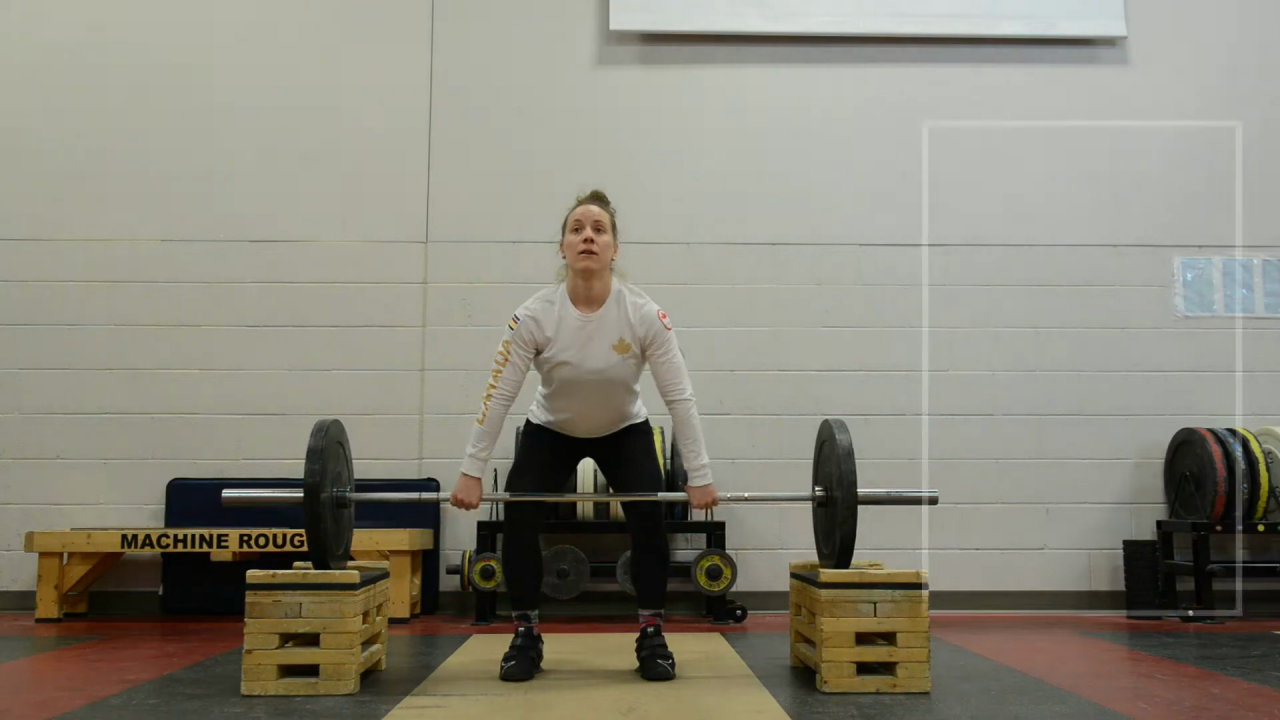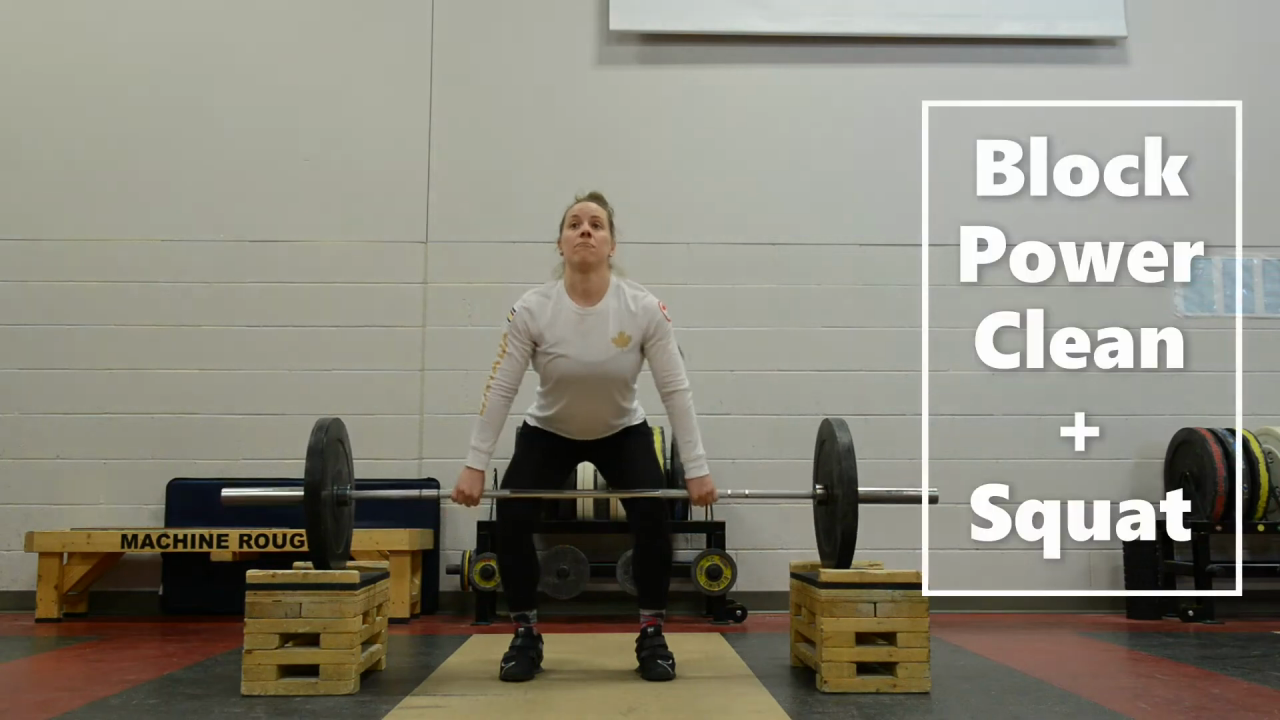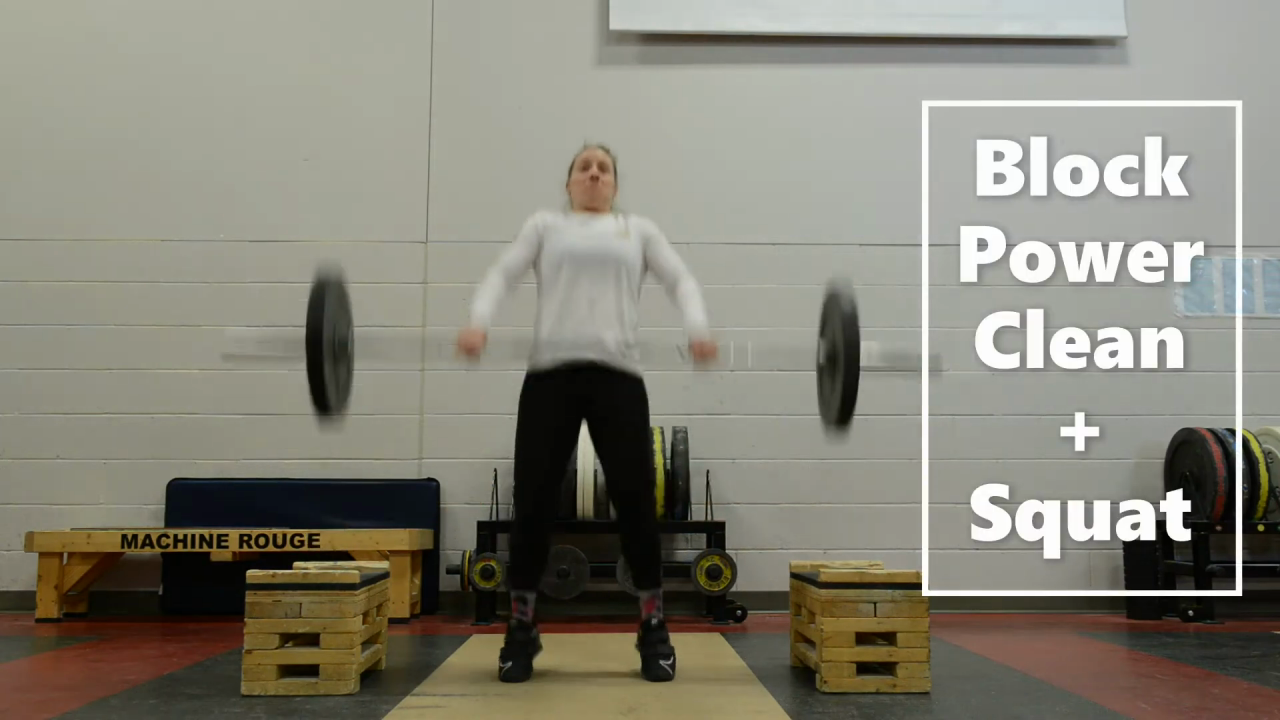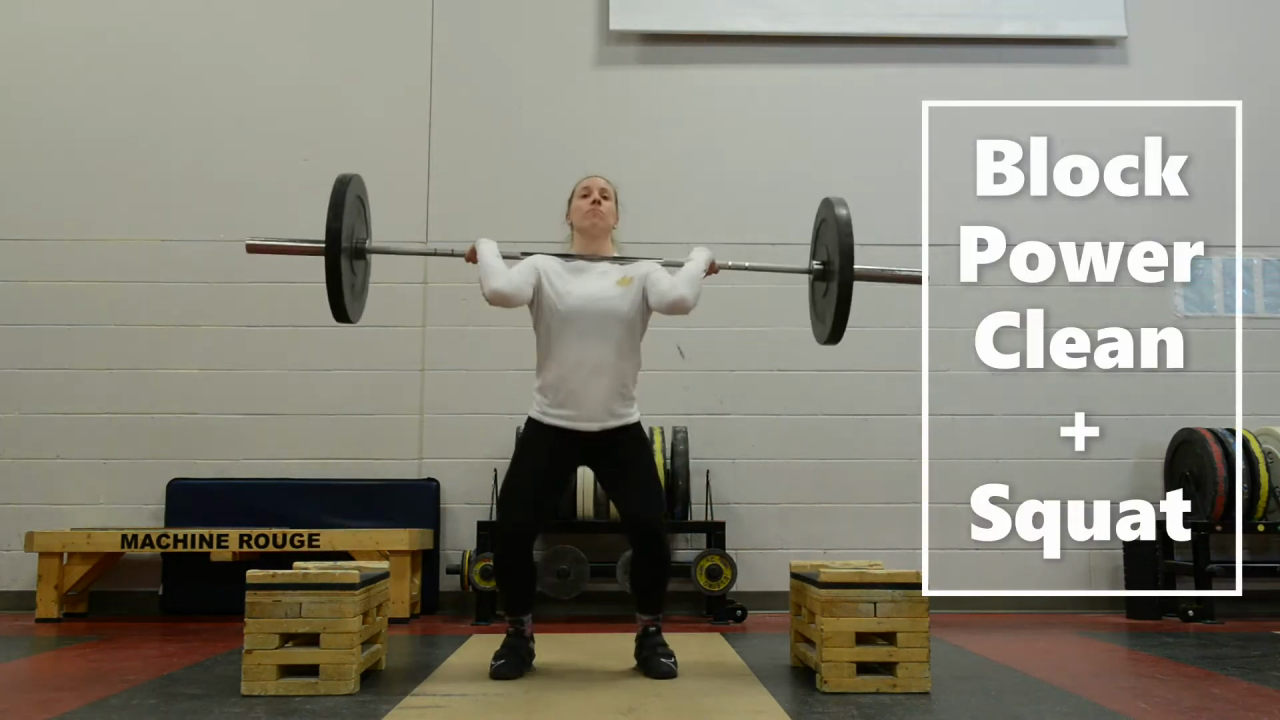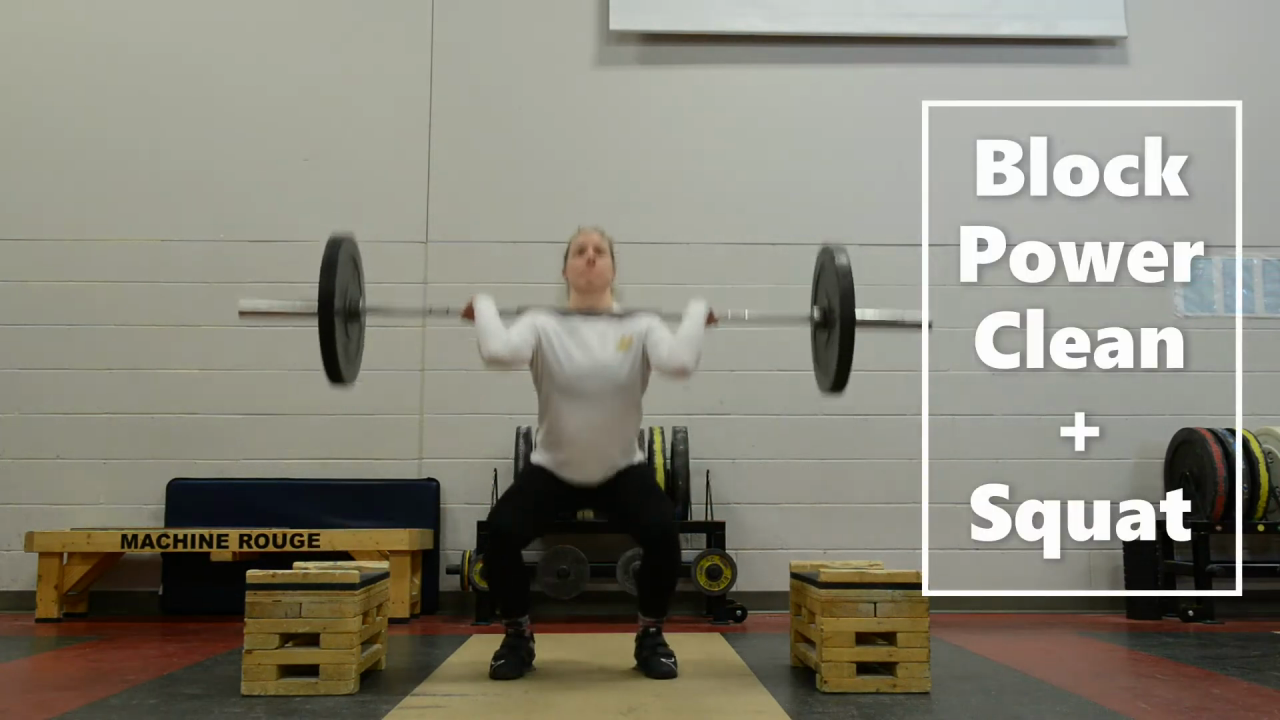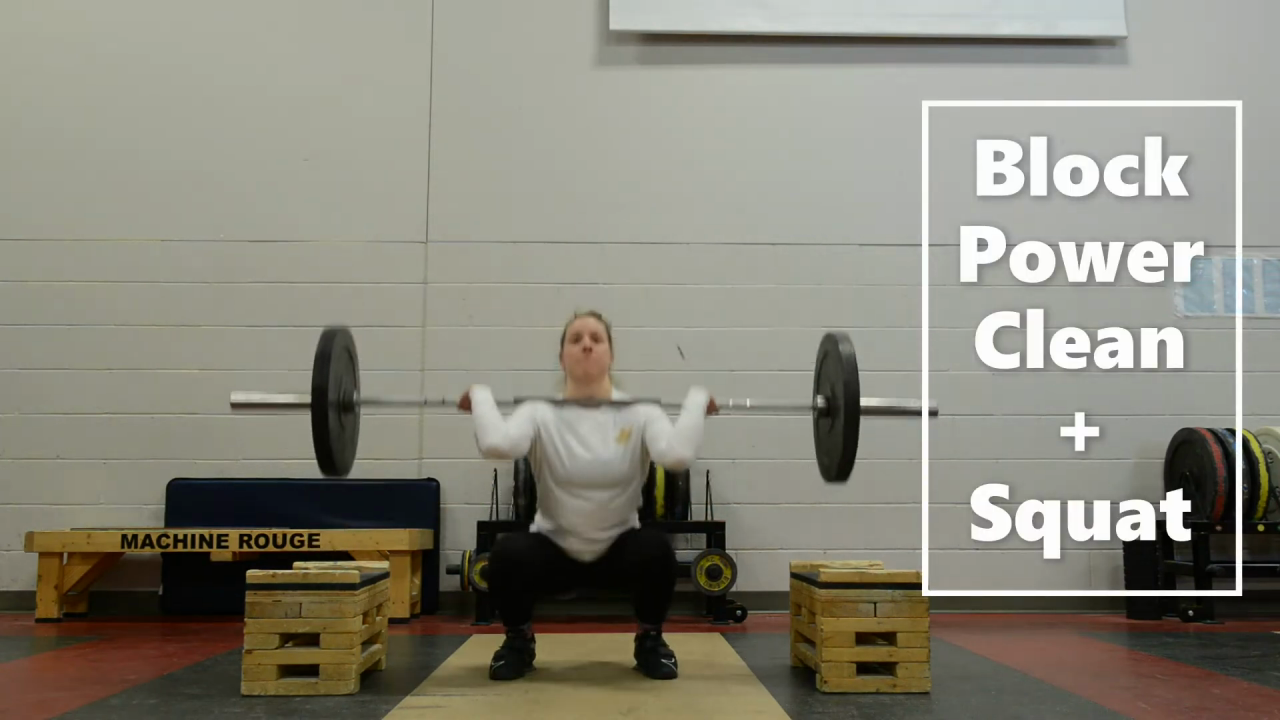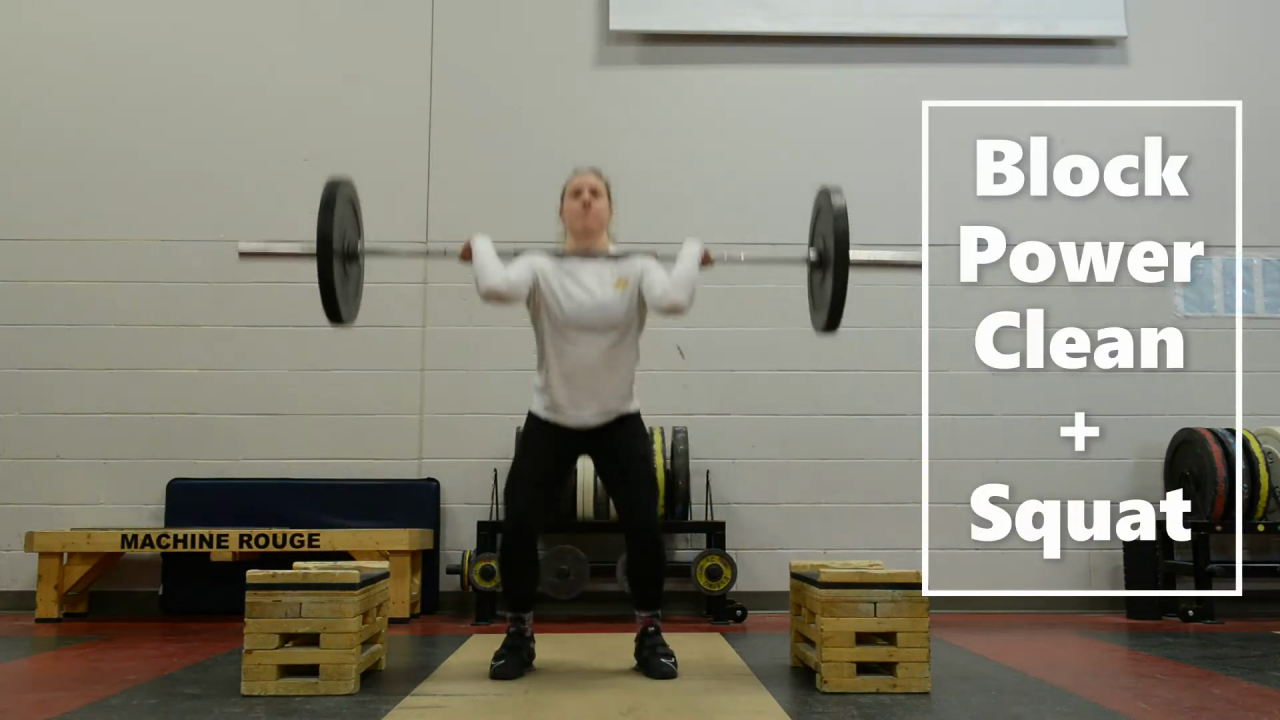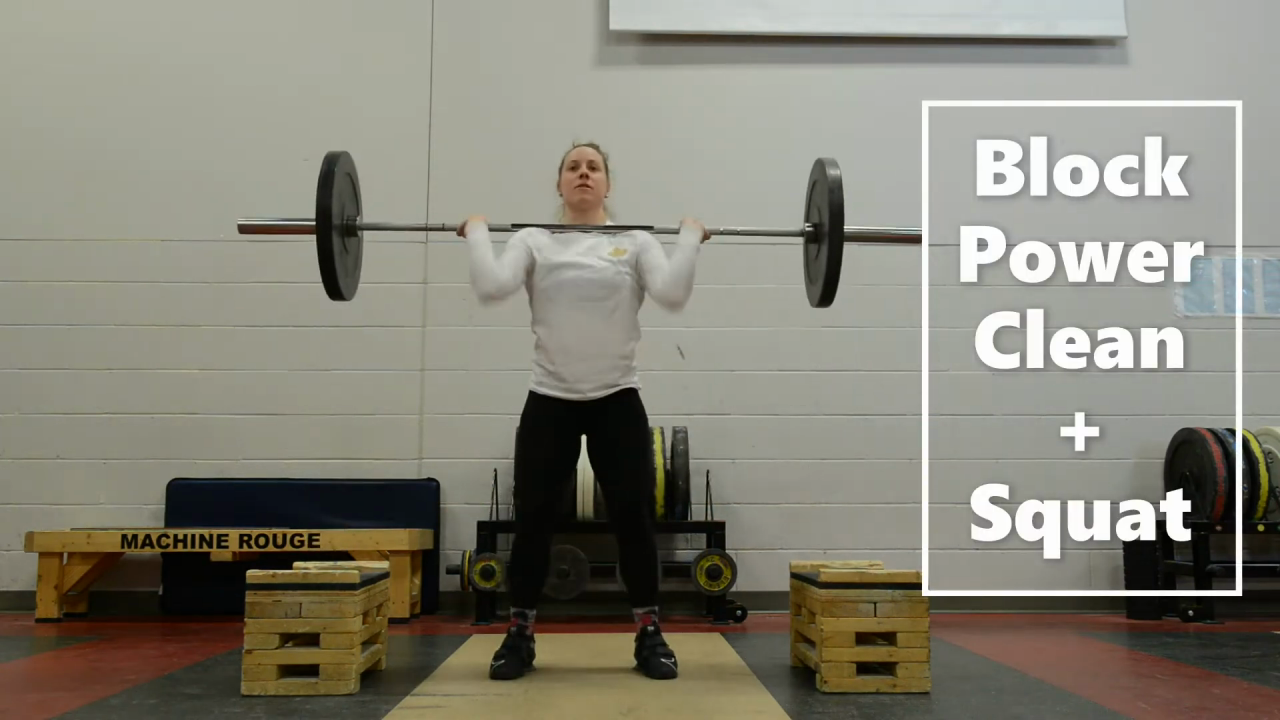
dt=0.5s
person 1, frame 1
left shoulder: (645, 315)
right shoulder: (534, 316)
left elbow: (679, 397)
right elbow: (498, 395)
left wrist: (700, 476)
right wrist: (471, 472)
left hip: (624, 432)
right hip: (550, 431)
left knee: (649, 518)
right knee: (520, 517)
left ankle: (652, 637)
right ankle: (526, 637)
person 1, frame 2
left shoulder: (644, 308)
right shoulder: (532, 309)
left elbow: (675, 389)
right elbow: (500, 387)
left wrist: (697, 469)
right wrist: (474, 465)
left hip: (623, 432)
right hip: (548, 432)
left knee: (653, 518)
right knee: (512, 519)
left ankle: (652, 636)
right ankle: (526, 637)
person 1, frame 3
left shoulder: (638, 229)
right shoulder: (545, 224)
left elbow: (681, 281)
right elbow: (502, 274)
left wrist: (698, 330)
right wrist: (477, 323)
left hip: (617, 378)
right hip: (551, 376)
left knee: (634, 500)
right knee: (534, 501)
left ankle: (652, 628)
right ankle: (522, 628)
person 1, frame 4
left shoulder: (641, 273)
right shoulder: (542, 269)
left elbow: (678, 300)
right elbow: (501, 292)
left wrist: (699, 258)
right wrist: (486, 248)
left hip: (619, 429)
right hip: (550, 426)
left knee: (650, 531)
right knee: (512, 532)
left ankle: (650, 635)
right ankle: (518, 637)
person 1, frame 5
left shoulder: (641, 327)
right shoulder: (541, 325)
left elbow: (679, 362)
right elbow: (499, 353)
left wrist: (695, 313)
right wrist: (483, 306)
left hip: (621, 471)
right hip: (552, 471)
left knee: (663, 531)
right knee: (502, 531)
left ankle: (650, 635)
right ankle: (517, 637)
person 1, frame 6
left shoulder: (639, 415)
right shoulder: (540, 415)
left elbow: (678, 455)
right elbow: (496, 445)
left wrist: (695, 401)
right wrist: (481, 397)
left hip: (618, 548)
right hip: (554, 549)
left knee: (656, 553)
right knee: (507, 556)
left ankle: (649, 638)
right ankle: (519, 639)
person 1, frame 7
left shoulder: (636, 267)
right shoulder: (540, 266)
left elbow: (674, 300)
right elbow: (495, 288)
left wrist: (691, 253)
right wrist: (481, 246)
left hip: (619, 422)
right hip: (550, 422)
left knee: (643, 526)
right knee: (519, 525)
left ankle: (649, 635)
right ankle: (518, 636)
person 1, frame 8
left shoulder: (635, 242)
right shoulder: (534, 241)
left elbow: (672, 294)
right elbow: (491, 287)
left wrist: (690, 236)
right wrist: (476, 231)
left hip: (617, 401)
right hip: (549, 401)
left knee: (634, 519)
right knee: (533, 520)
left ankle: (649, 634)
right ankle: (520, 635)
